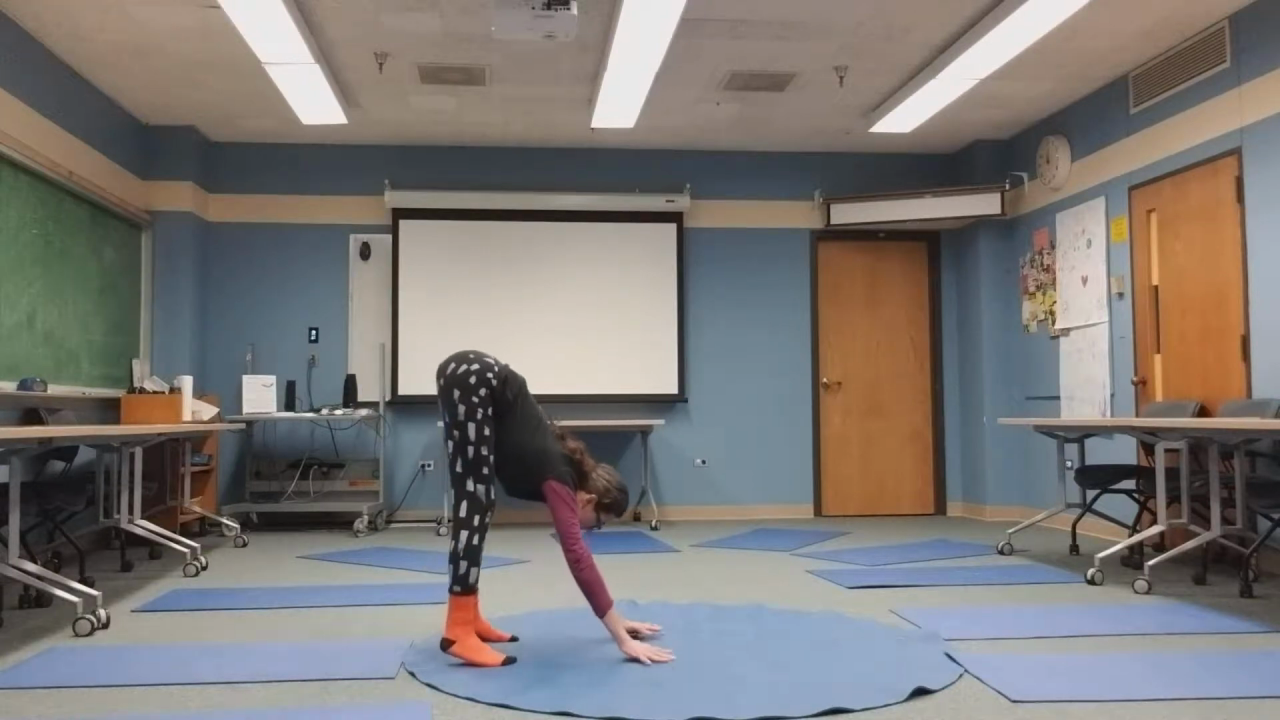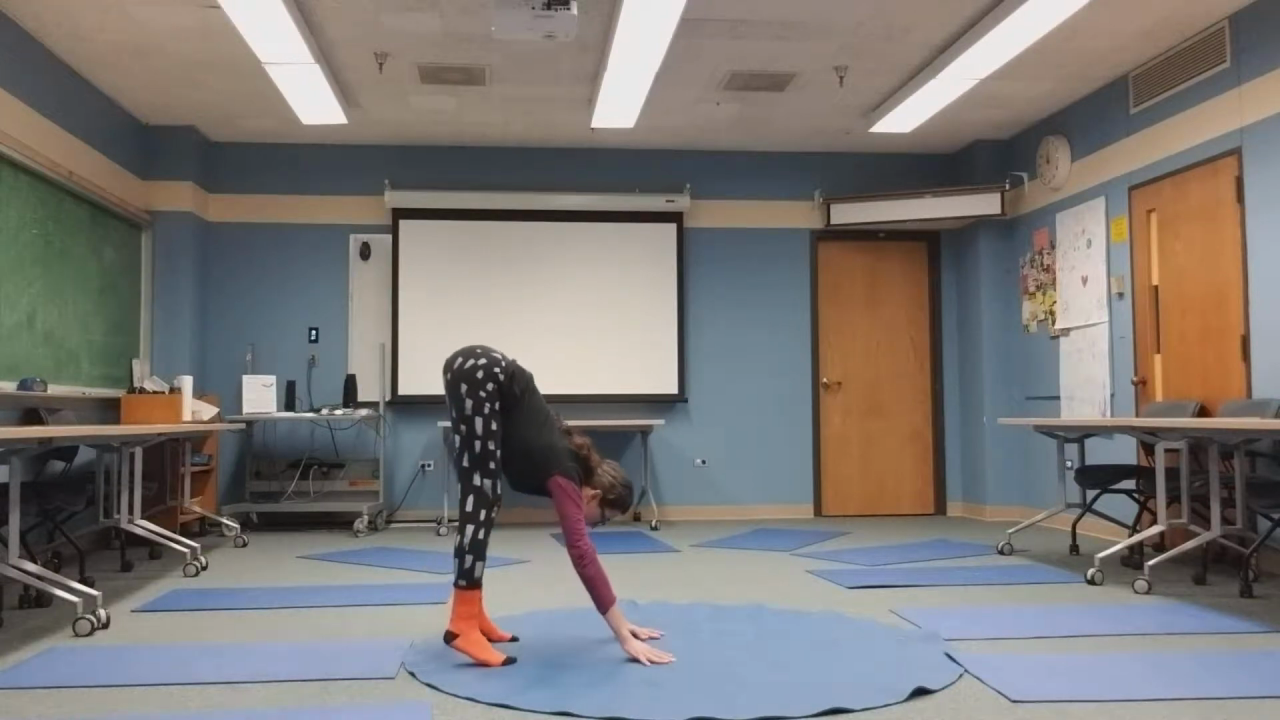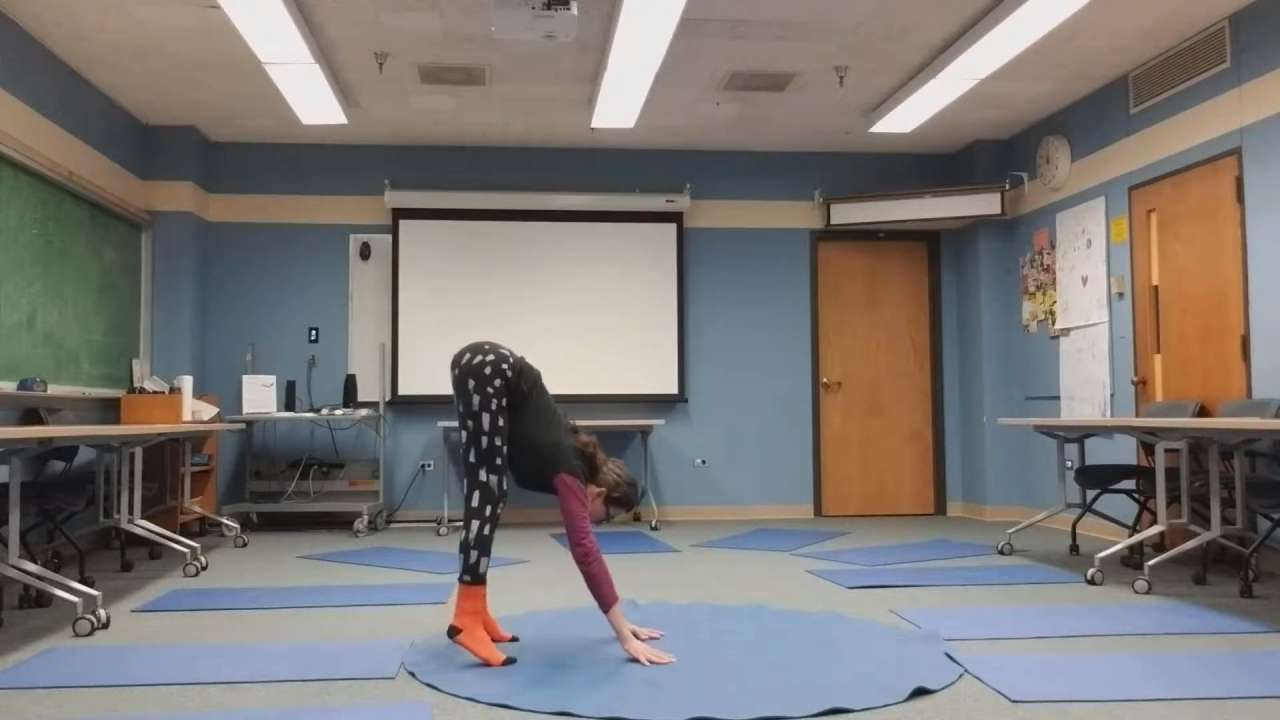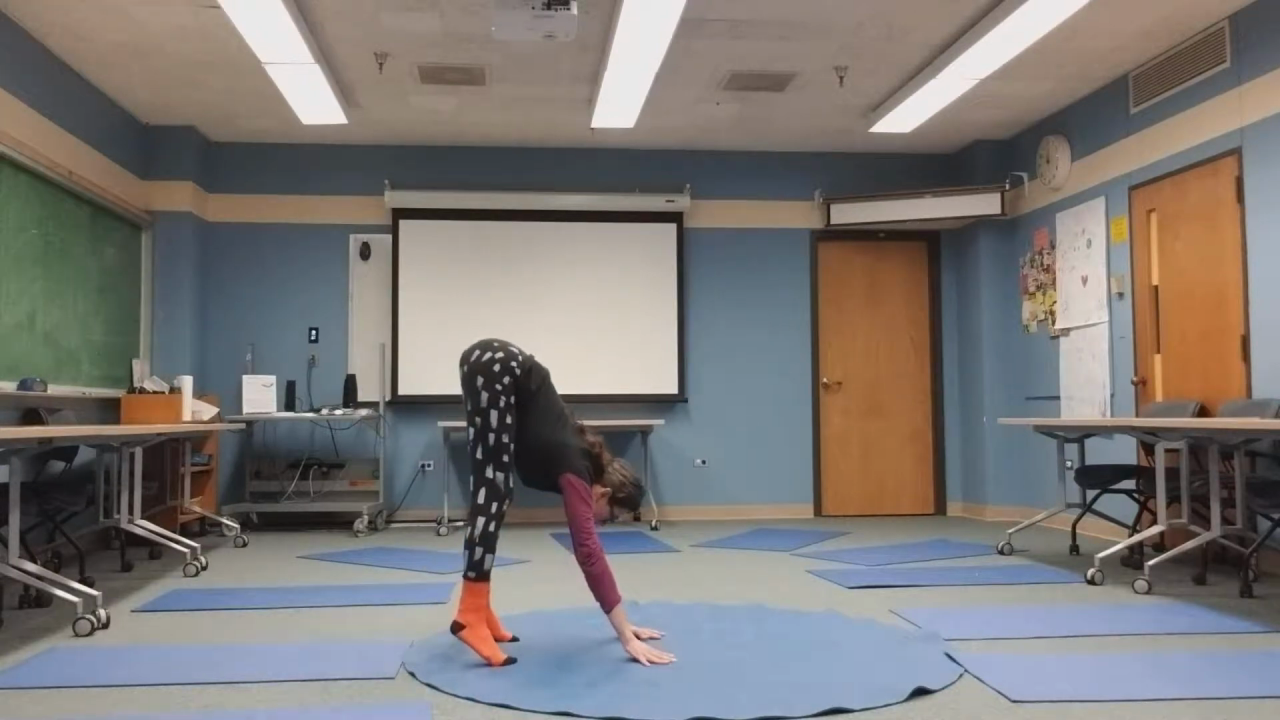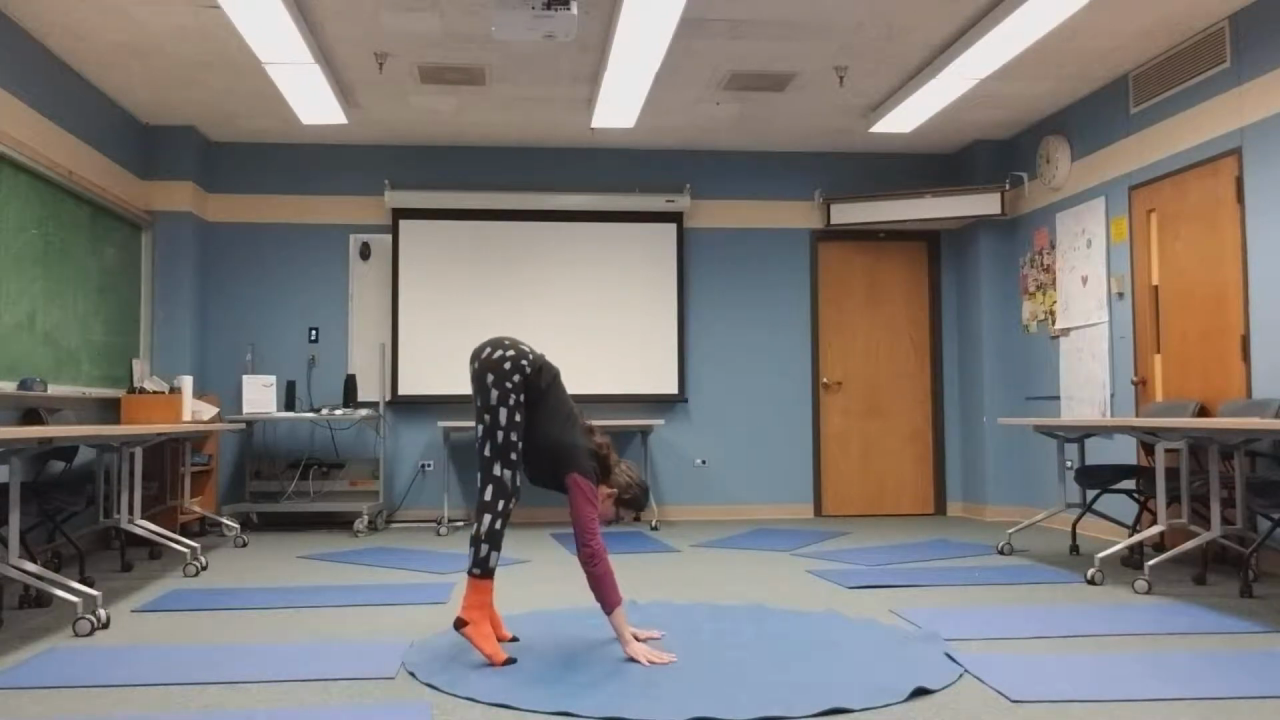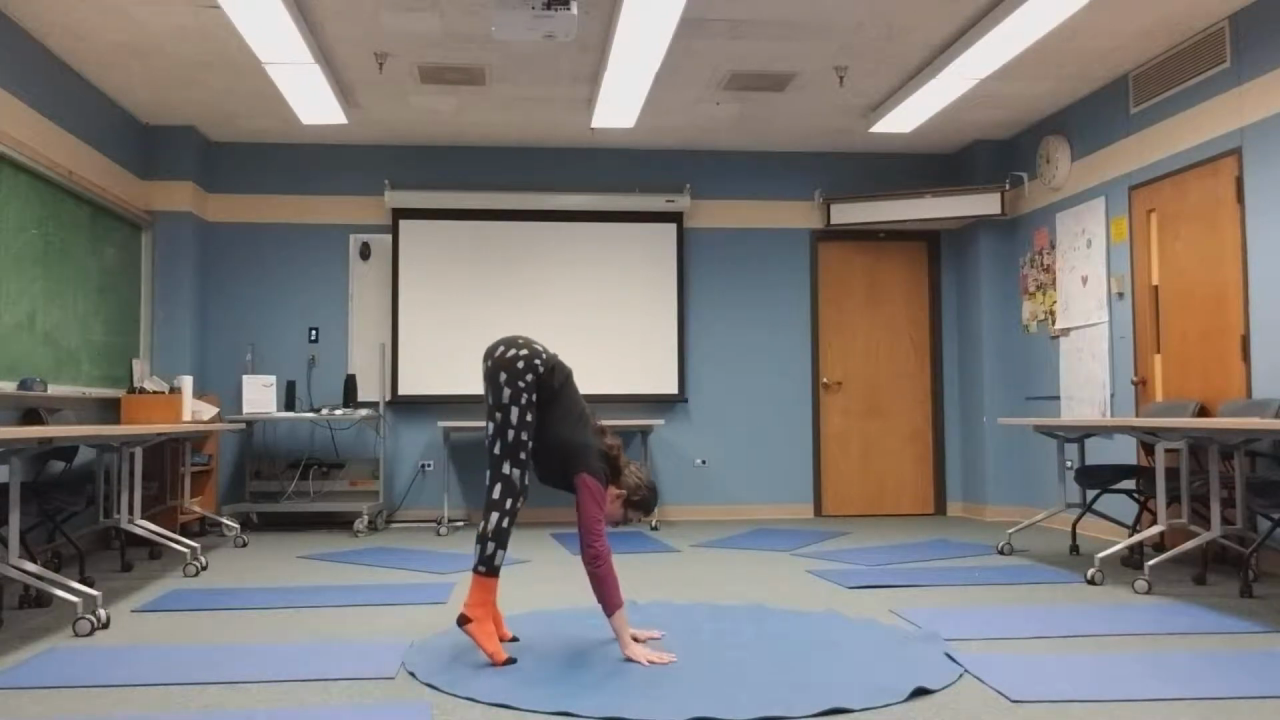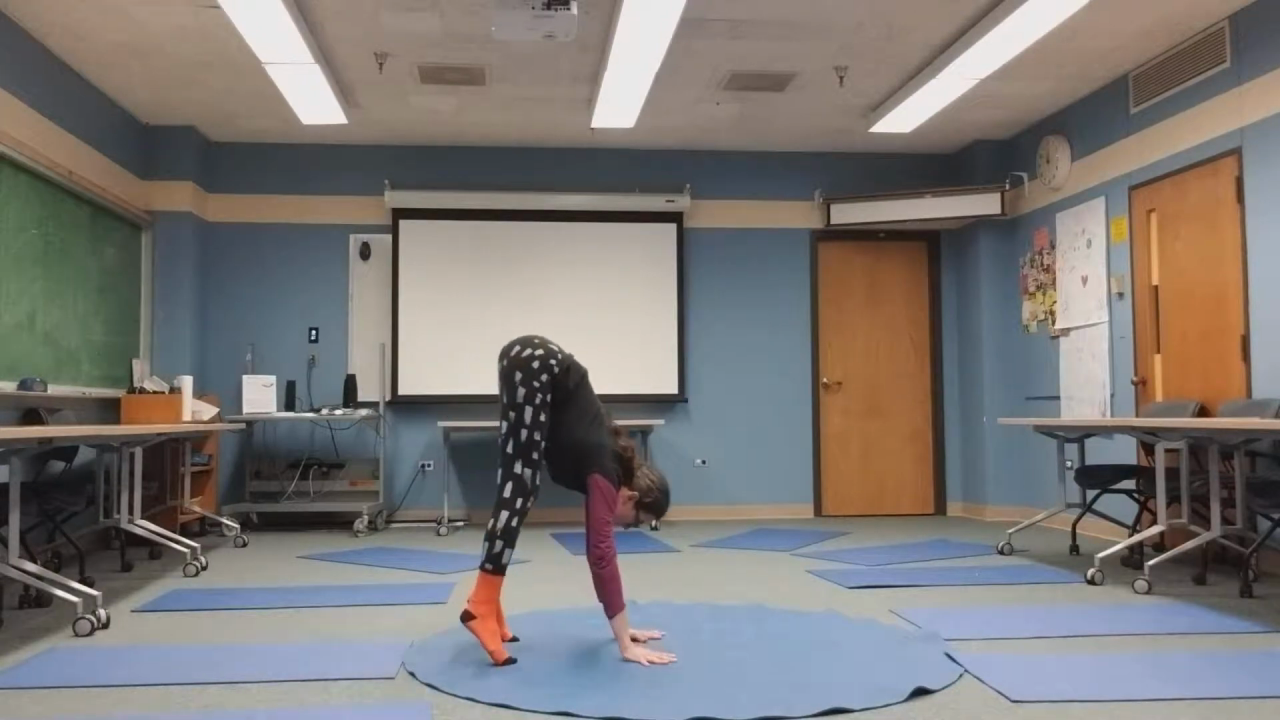
dt=0.1s
person 1, frame 1
left shoulder: (564, 470)
right shoulder: (558, 478)
left elbow: (577, 554)
right elbow: (578, 558)
left wrist: (618, 624)
right wrist: (623, 639)
left hip: (476, 379)
right hip: (471, 378)
left knee: (477, 505)
right knee: (475, 505)
left ankle: (469, 618)
right ankle: (459, 630)
person 1, frame 2
left shoulder: (570, 467)
right shoulder: (564, 474)
left elbow: (580, 552)
right elbow: (582, 554)
left wrist: (623, 625)
right wrist: (625, 638)
left hip: (486, 376)
right hip: (479, 373)
left knee: (482, 500)
right knee: (482, 500)
left ankle: (472, 614)
right ankle: (463, 624)
person 1, frame 3
left shoulder: (575, 466)
right shoulder: (570, 471)
left elbow: (584, 549)
right elbow: (586, 552)
left wrist: (623, 625)
right wrist: (625, 638)
left hip: (491, 370)
right hip: (484, 368)
left knee: (488, 495)
right knee: (487, 495)
left ankle: (477, 614)
right ankle: (467, 618)
person 1, frame 4
left shoulder: (579, 465)
right shoulder: (576, 472)
left elbow: (587, 550)
right elbow: (589, 552)
left wrist: (625, 626)
right wrist: (626, 639)
left hip: (501, 369)
right hip: (494, 367)
left knee: (493, 492)
right knee: (493, 492)
left ankle: (479, 612)
right ankle: (471, 615)
person 1, frame 5
left shoulder: (586, 465)
right shoulder: (583, 470)
left elbow: (590, 549)
right elbow: (592, 552)
left wrist: (623, 628)
right wrist: (627, 641)
left hip: (512, 367)
right hip: (502, 365)
left knee: (501, 490)
right knee: (500, 491)
left ankle: (482, 609)
right ankle: (475, 612)
person 1, frame 6
left shoulder: (595, 466)
right shoulder: (593, 472)
left elbow: (593, 551)
right elbow: (596, 553)
left wrist: (624, 629)
right wrist: (626, 643)
left hip: (524, 367)
right hip: (518, 364)
left knee: (507, 489)
right knee: (509, 490)
left ankle: (485, 607)
right ankle: (478, 610)
person 1, frame 7
left shoulder: (605, 468)
right shoulder: (606, 473)
left elbow: (599, 549)
right elbow: (602, 553)
left wrist: (622, 629)
right wrist: (625, 644)
right hip: (532, 363)
left knee: (519, 487)
right knee: (519, 488)
left ankle: (488, 605)
right ankle: (482, 606)
